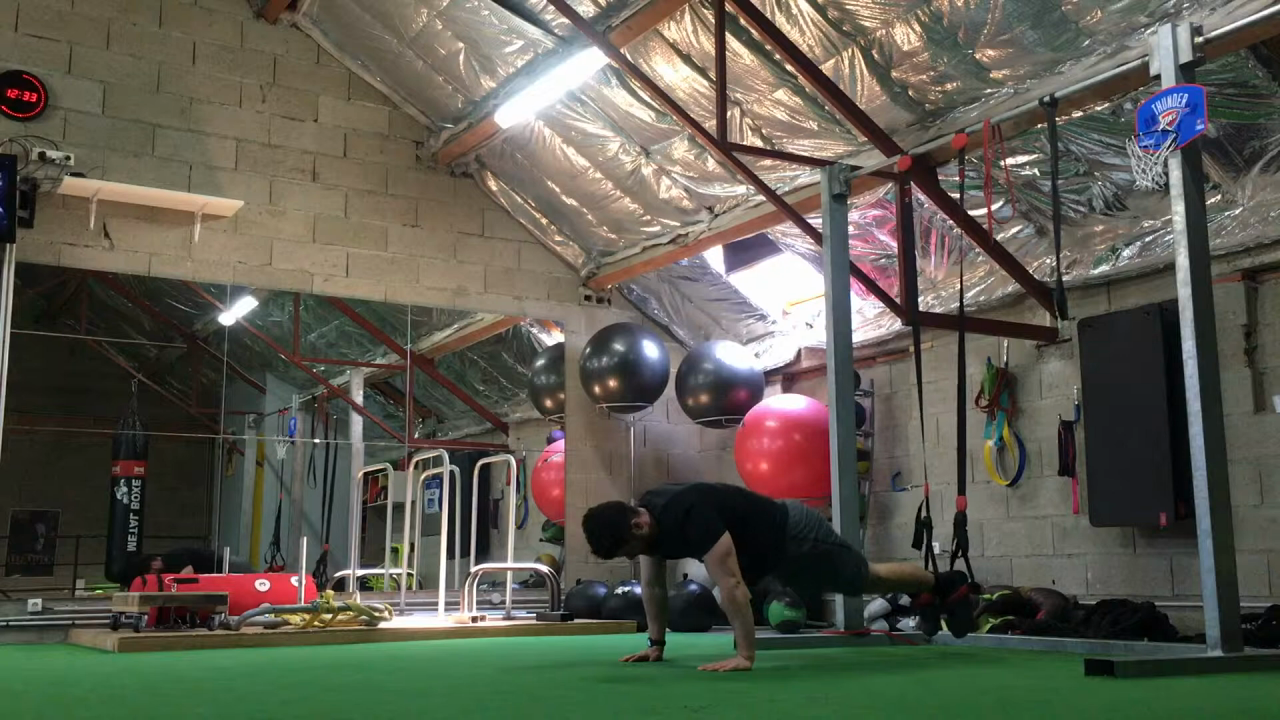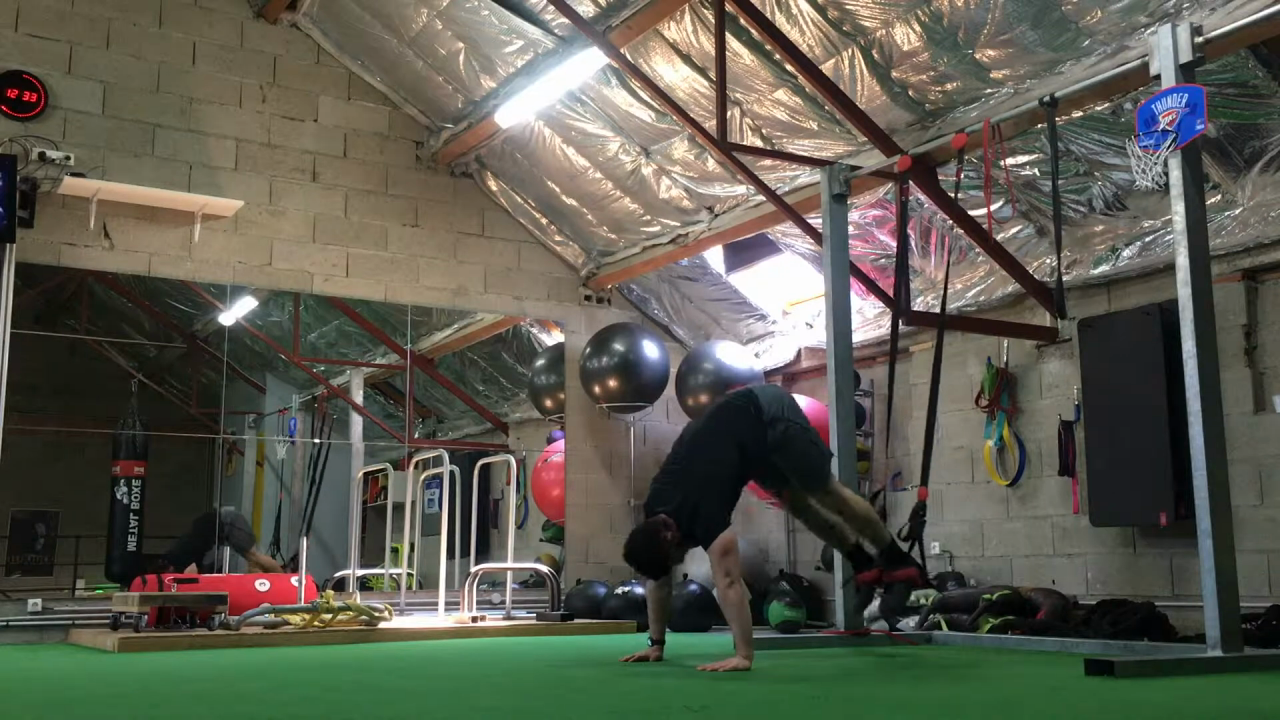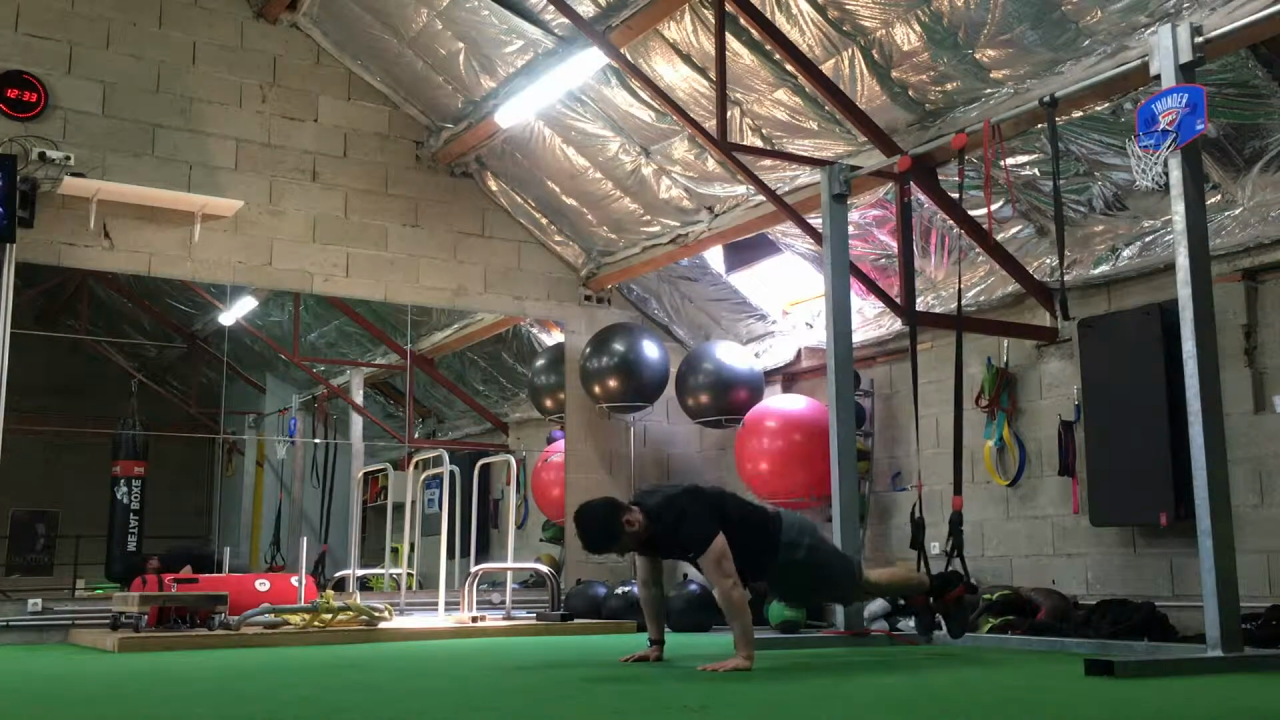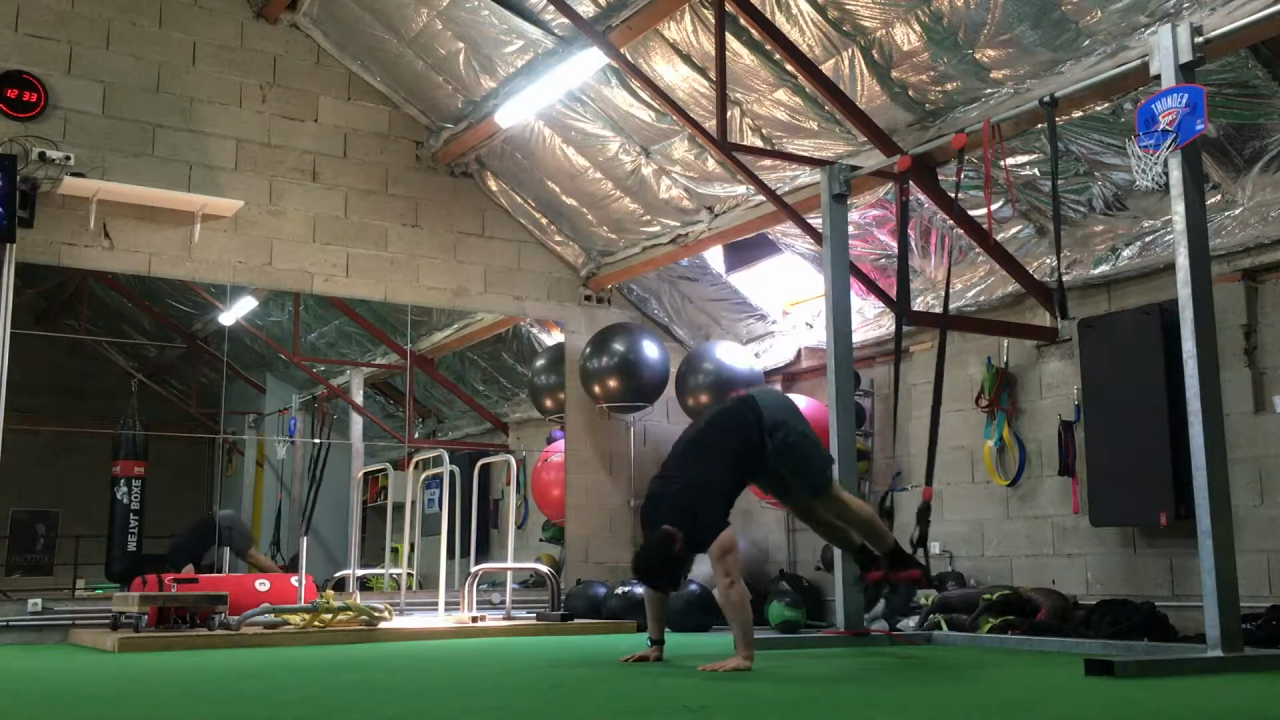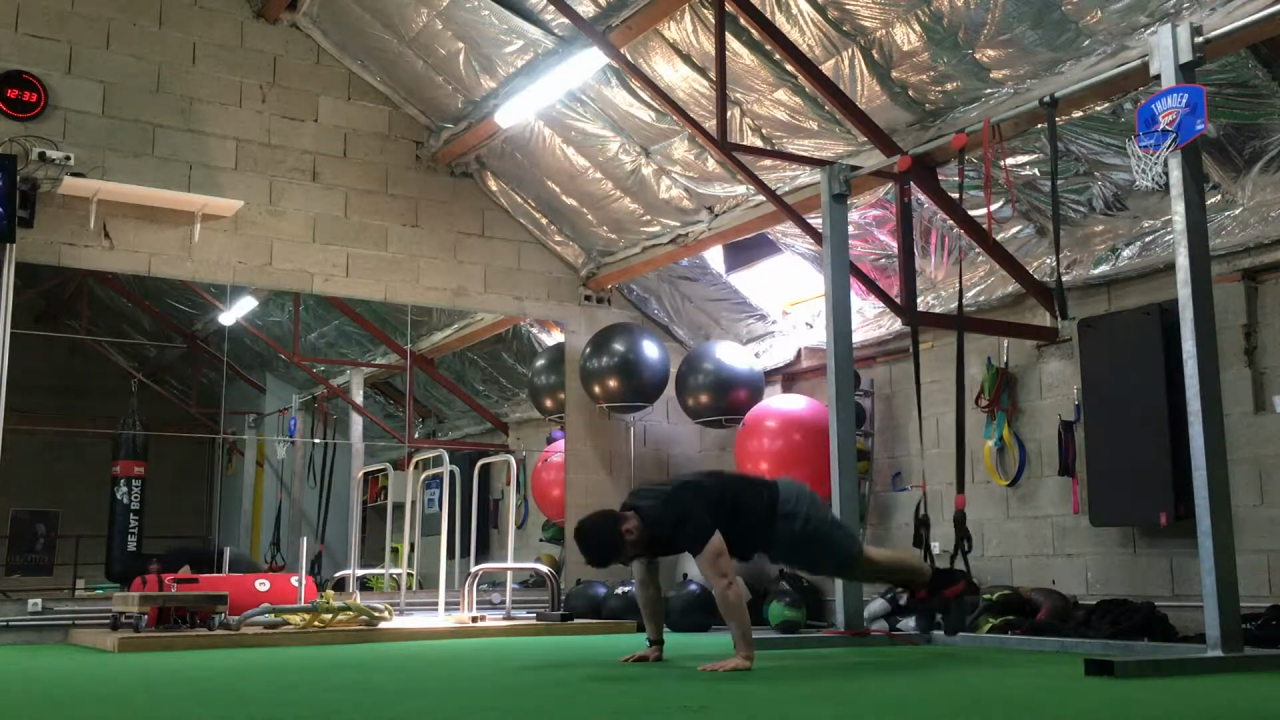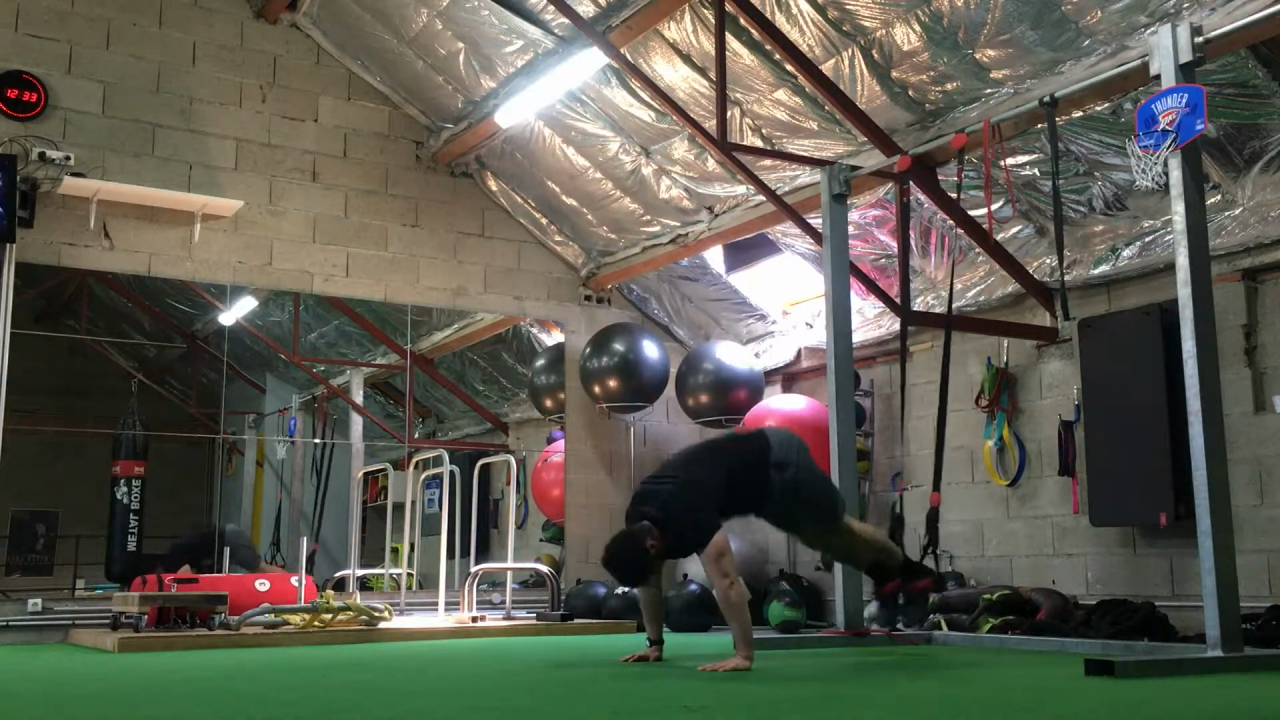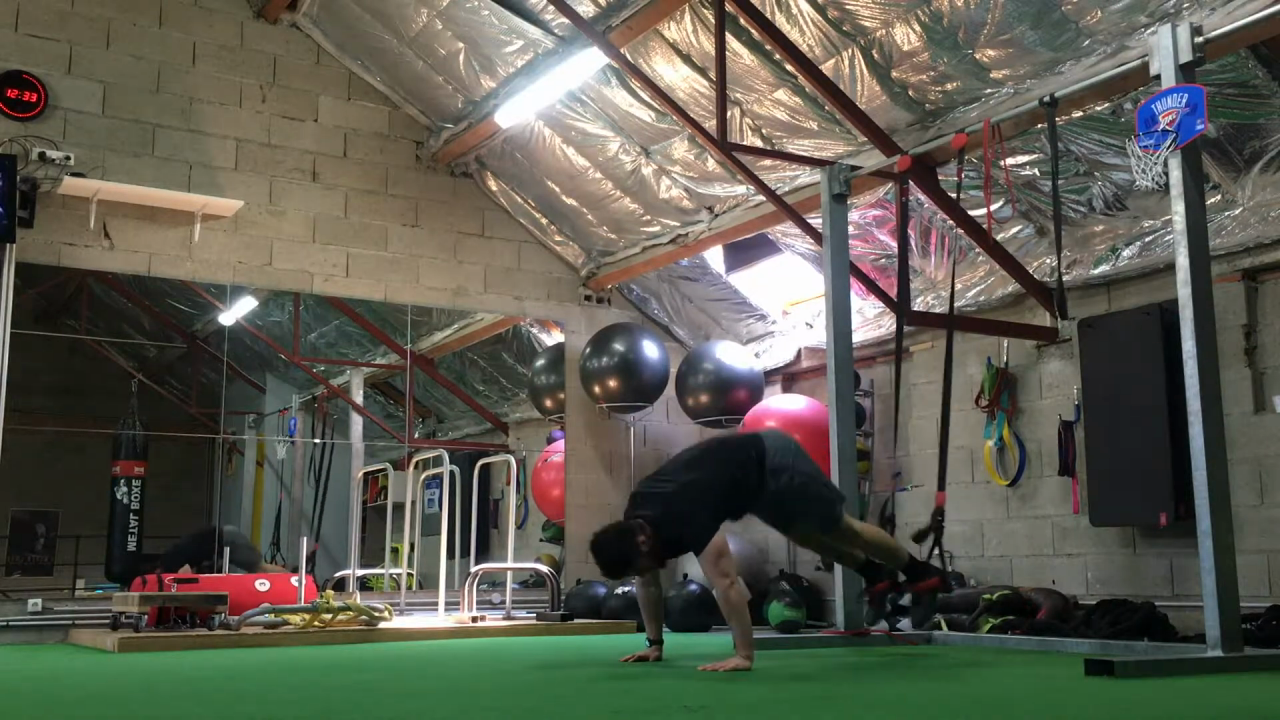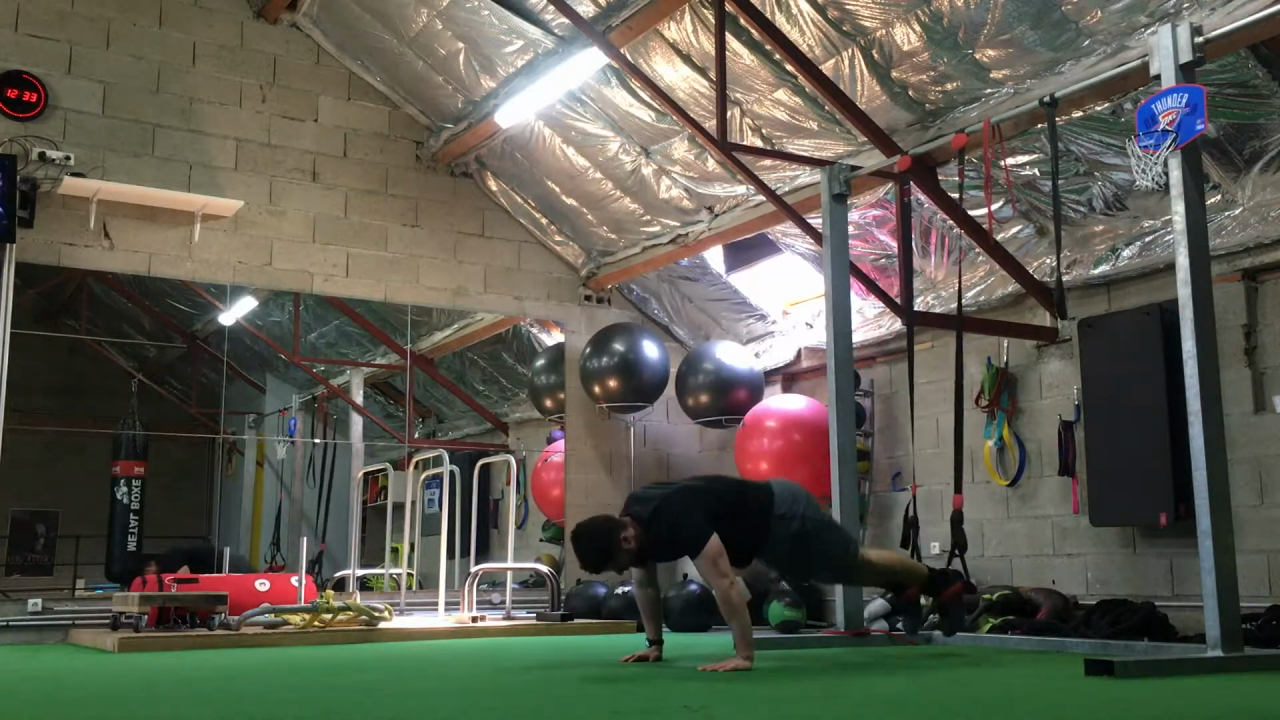
dt=0.5s
person 1, frame 1
left shoulder: (688, 513)
right shoulder: (647, 517)
left elbow: (731, 582)
right elbow: (653, 583)
left wrist: (745, 655)
right wrist: (656, 643)
left hip: (793, 536)
right hip: (773, 551)
left knee: (865, 579)
right knee: (857, 580)
left ankle: (948, 585)
right ankle: (921, 593)
person 1, frame 2
left shoulder: (699, 509)
right shoulder: (656, 510)
left elbow: (727, 582)
right elbow: (659, 582)
left wrist: (743, 656)
right wrist: (656, 645)
left hip: (769, 413)
right hip: (749, 424)
left knee: (827, 494)
right knee: (796, 502)
left ankle: (896, 559)
right ankle: (865, 563)
person 1, frame 3
left shoulder: (683, 513)
right shoulder: (643, 517)
left elbow: (727, 583)
right elbow: (649, 584)
left wrist: (744, 655)
right wrist: (656, 644)
left hip: (786, 543)
right hip: (769, 558)
left knee: (858, 583)
right knee: (850, 586)
left ankle: (943, 586)
right ankle: (918, 593)
person 1, frame 4
left shoulder: (698, 510)
right shoulder: (656, 510)
left elbow: (728, 582)
right elbow: (656, 577)
left wrist: (744, 656)
right wrist: (656, 645)
left hip: (769, 418)
right hip: (742, 415)
left knee: (827, 499)
right knee: (801, 505)
left ankle: (899, 561)
right ankle: (871, 562)
person 1, frame 5
left shoulder: (679, 513)
right shoulder: (638, 516)
left elbow: (724, 582)
right elbow: (646, 581)
left wrist: (744, 654)
right wrist: (654, 643)
left hip: (785, 512)
right hip: (768, 521)
left knee: (857, 561)
right knee: (843, 567)
left ankle: (944, 580)
right ankle: (918, 588)
person 1, frame 6
left shoulder: (686, 514)
right shoulder: (641, 517)
left elbow: (726, 582)
right elbow: (649, 582)
left wrist: (743, 656)
right wrist: (654, 644)
left hip: (778, 456)
right hip: (761, 475)
left knee: (838, 528)
right knee: (813, 534)
left ankle: (911, 572)
right ankle: (885, 577)
person 1, frame 7
left shoulder: (683, 515)
right shoulder: (640, 517)
left elbow: (725, 581)
right elbow: (647, 583)
left wrist: (743, 653)
right wrist: (654, 643)
left hip: (773, 458)
right hip: (753, 471)
left knee: (835, 526)
right knee: (803, 532)
left ankle: (918, 573)
right ankle: (874, 574)
person 1, frame 8
left shoulder: (676, 515)
right shoulder: (634, 520)
left elbow: (724, 582)
right elbow: (645, 583)
left wrist: (744, 655)
right wrist: (655, 644)
left hip: (782, 513)
right hip: (761, 531)
left knee: (855, 562)
right knee: (839, 571)
left ankle: (941, 581)
right ankle: (902, 587)
